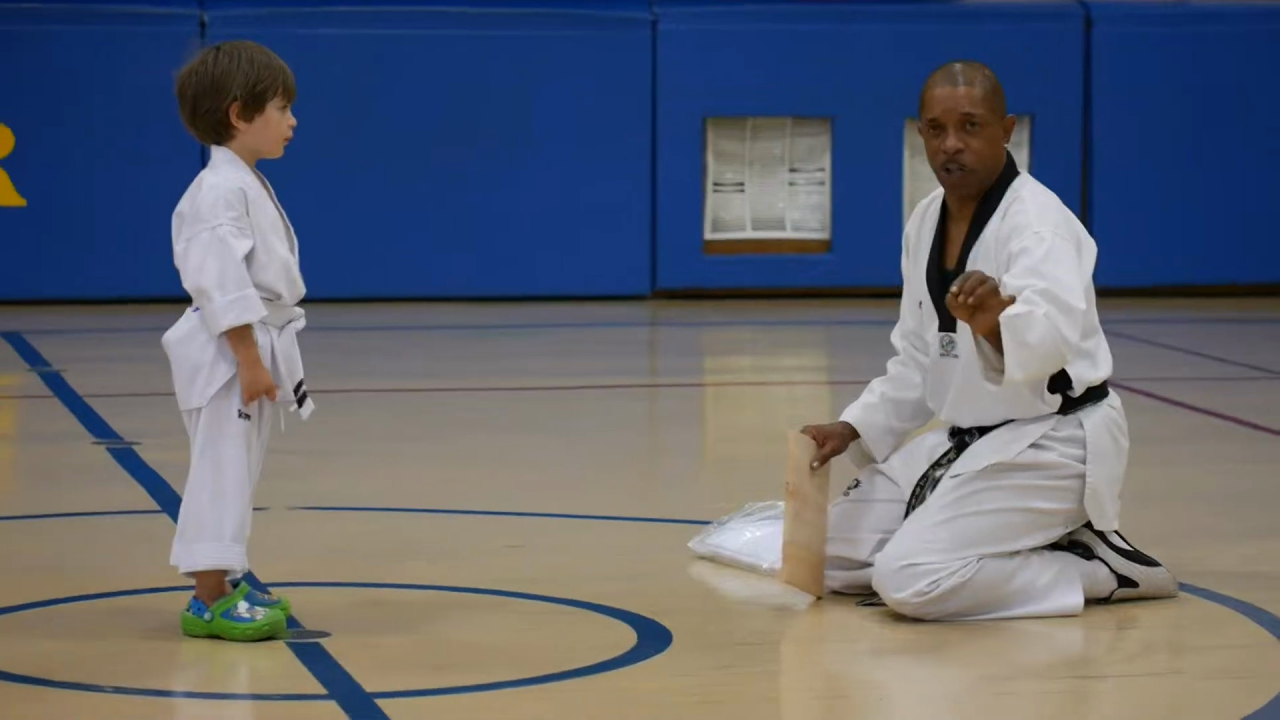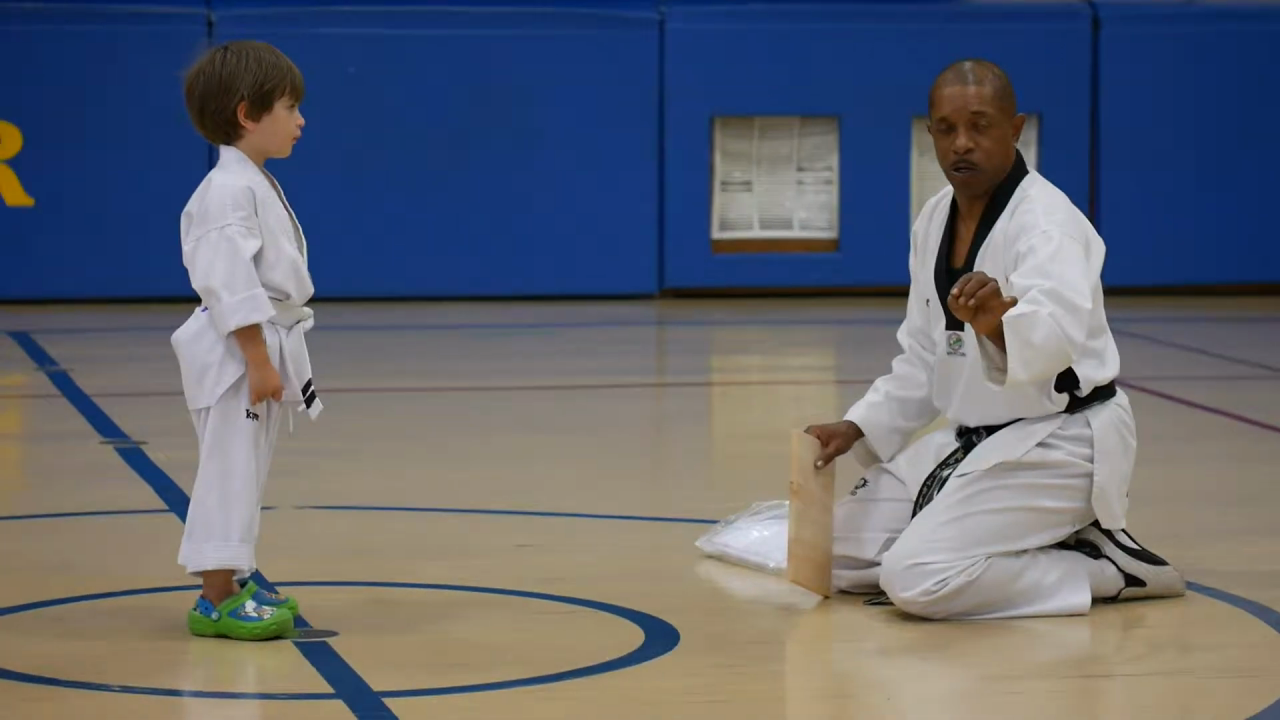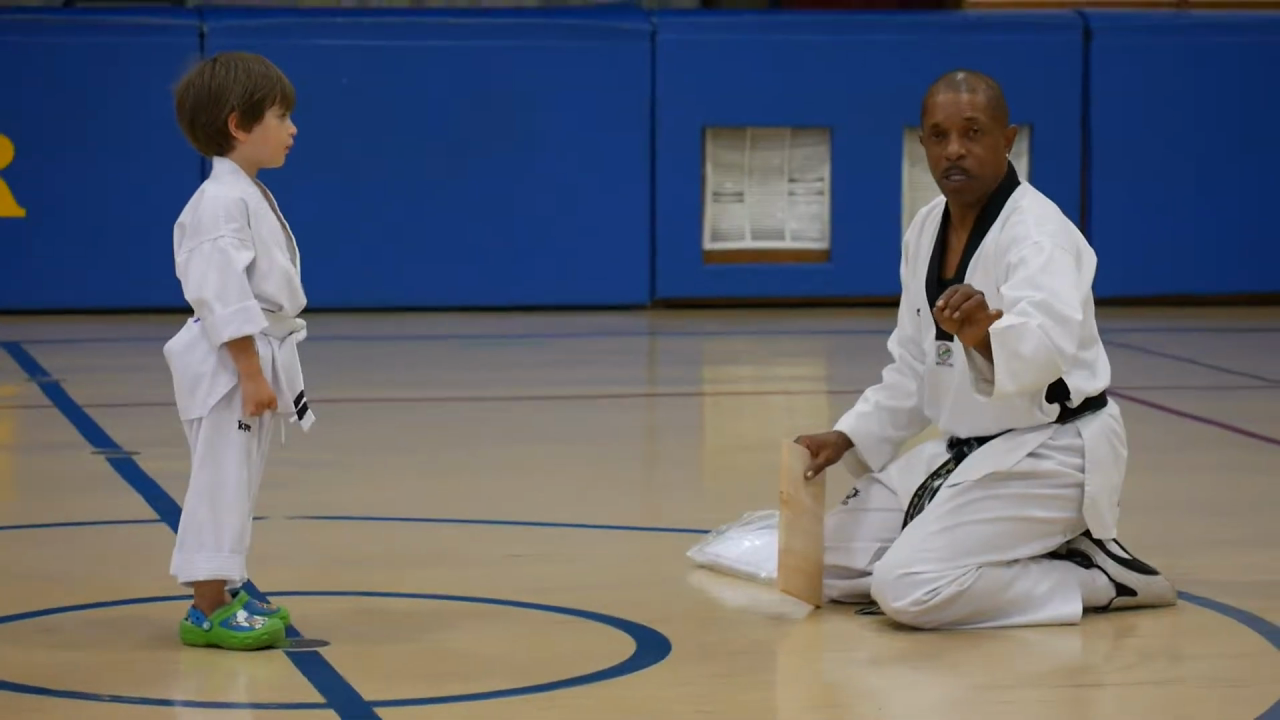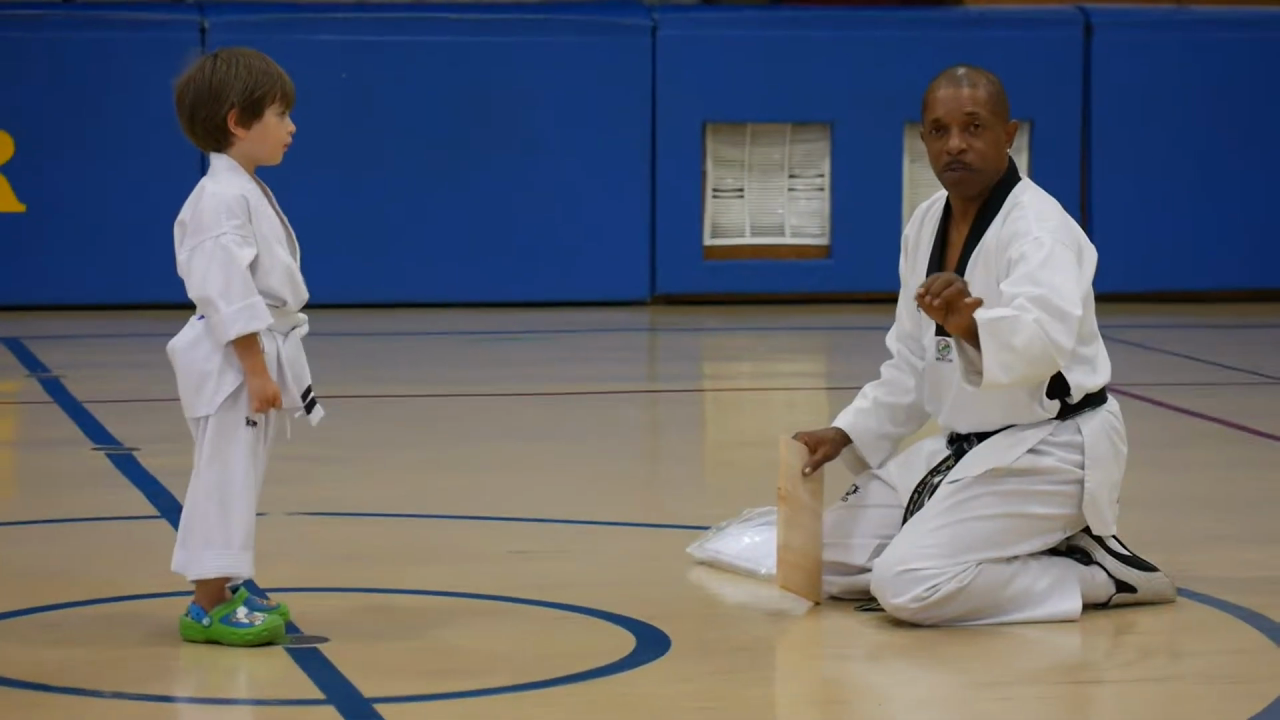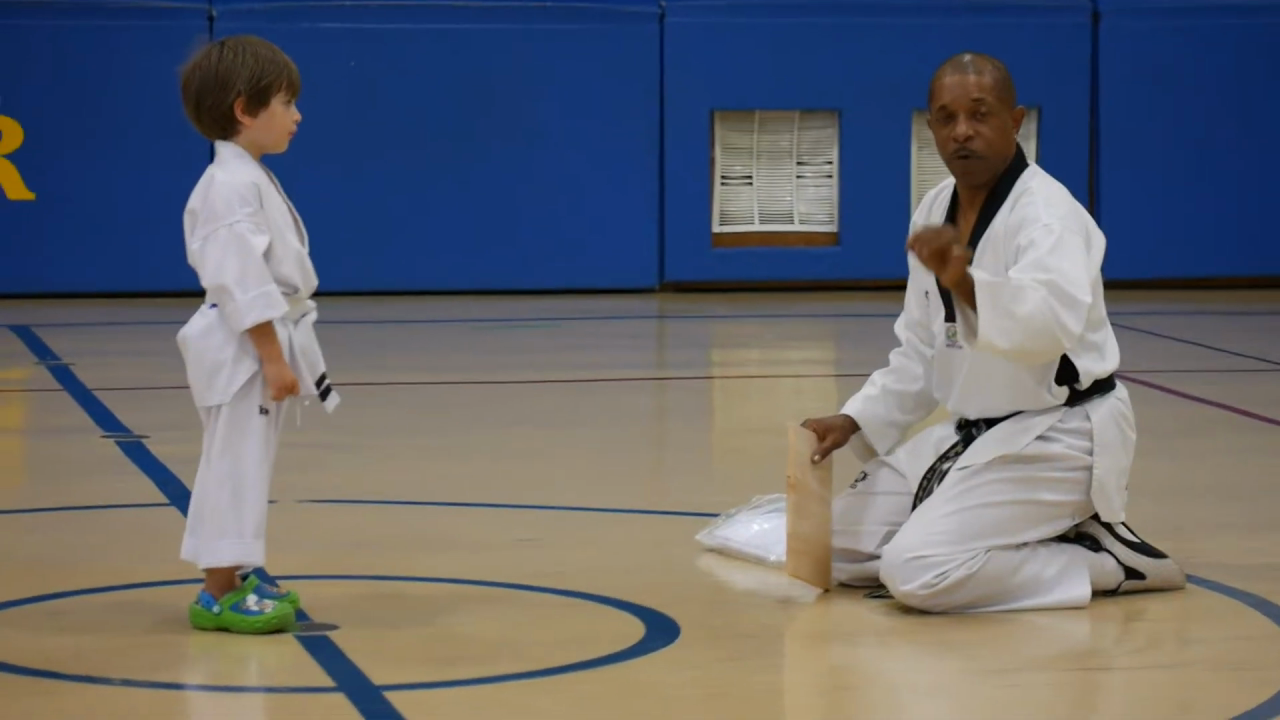
dt=0.2s
person 1, frame 1
left shoulder: (247, 185)
right shoulder: (221, 189)
right elbow: (222, 286)
right wrist: (250, 360)
left hip: (254, 350)
right hip: (229, 353)
left knee: (239, 469)
right knee: (222, 470)
left ankle: (227, 582)
right ankle: (209, 599)
person 1, frame 2
left shoulder: (257, 184)
right shoulder: (229, 189)
right elbow: (230, 285)
right wrist: (259, 360)
left hip: (261, 350)
right hip: (238, 351)
left knee: (247, 468)
right knee: (229, 469)
left ankle: (235, 580)
right ankle: (217, 598)
person 1, frame 3
left shoulder: (250, 196)
right shoulder: (222, 201)
right elbow: (223, 297)
right wrist: (252, 373)
left hip: (254, 362)
right hip: (229, 363)
left knee: (239, 480)
right knee: (221, 481)
left ankle: (226, 591)
right ankle: (208, 609)
person 1, frame 4
left shoulder: (247, 192)
right shoulder: (222, 197)
right elbow: (226, 294)
right wrist: (257, 370)
left hip: (256, 359)
right hip: (232, 361)
left knee: (239, 476)
right knee: (225, 476)
left ankle: (226, 587)
right ankle: (208, 605)
person 1, frame 5
left shoulder: (250, 180)
right shoulder: (231, 185)
right elbow: (240, 282)
left wrist: (278, 355)
right wrist: (273, 357)
left hip: (262, 347)
right hip: (242, 349)
left knee: (247, 463)
right knee: (235, 464)
left ankle: (236, 577)
right ankle: (219, 593)
person 2, frame 1
left shoulder: (1038, 221)
right shoulder: (926, 221)
left elbow: (1051, 334)
right elbow: (919, 360)
left wrist: (993, 320)
right wrist: (856, 429)
left hip: (1058, 445)
right hip: (967, 439)
left knee: (916, 585)
right knee: (837, 557)
left ankle: (1099, 568)
right ankle: (1047, 547)
person 2, frame 2
left shoulder: (1047, 222)
right shoulder: (934, 218)
left elbow: (1055, 336)
right elbow: (924, 358)
left wrist: (998, 321)
right wrist: (859, 427)
left hip: (1057, 443)
right hip: (971, 438)
left knee: (916, 580)
right knee: (843, 555)
left ankle: (1105, 566)
right ankle: (1054, 544)
person 2, frame 3
left shoulder: (1038, 232)
right shoulder: (926, 228)
left elbow: (1044, 347)
right elbow: (913, 367)
left wrist: (984, 334)
right wrist: (848, 436)
left hip: (1048, 453)
right hip: (963, 449)
left knee: (909, 591)
right knee: (833, 565)
left ankle: (1096, 576)
right ankle: (1036, 556)
person 2, frame 4
left shoulder: (1040, 228)
right shoulder: (926, 223)
left elbow: (1041, 339)
right elbow: (911, 363)
left wrist: (971, 324)
right wrist: (847, 433)
left hip: (1049, 449)
right hip: (963, 445)
left knee: (906, 586)
right knee: (832, 559)
left ankle: (1095, 572)
right ankle: (1043, 552)
person 2, frame 5
left shoulder: (1048, 213)
right shoulder: (934, 208)
left elbow: (1048, 321)
right elbow: (921, 349)
left wrist: (965, 284)
right wrist: (855, 420)
left hip: (1054, 436)
right hip: (970, 433)
left knee: (914, 573)
right knee: (842, 549)
left ankle: (1102, 559)
right ankle: (1034, 539)
